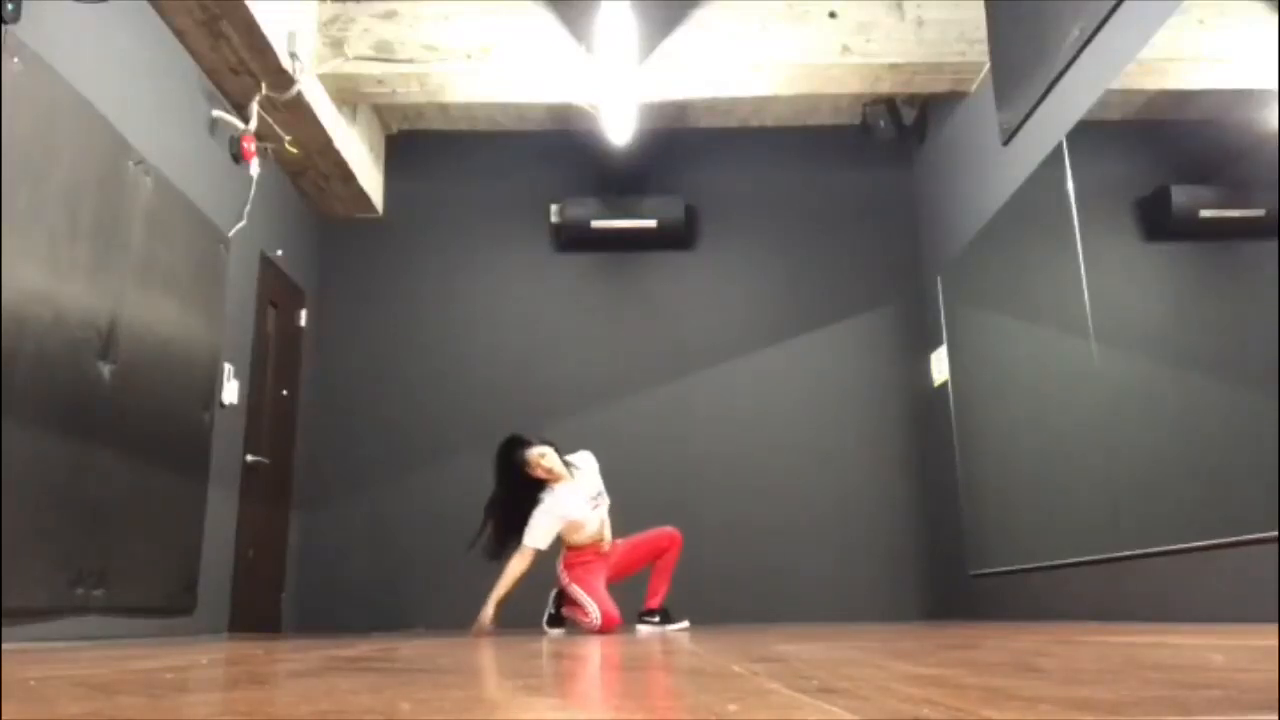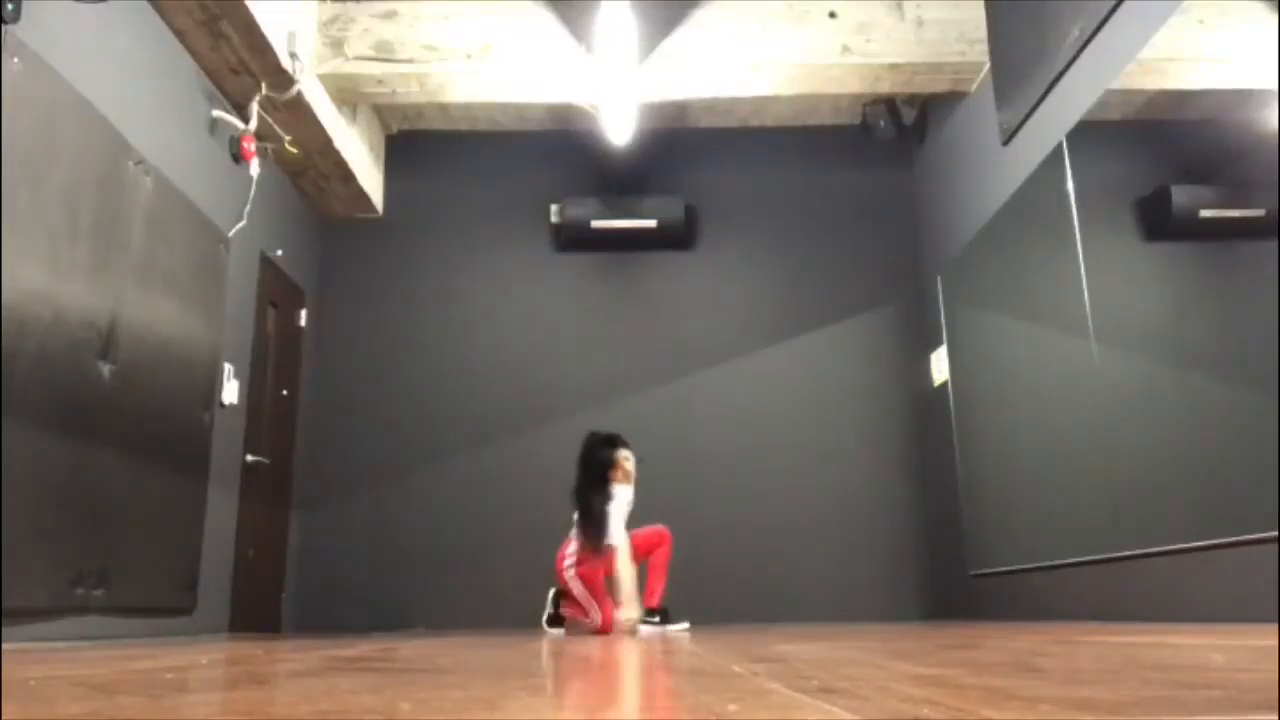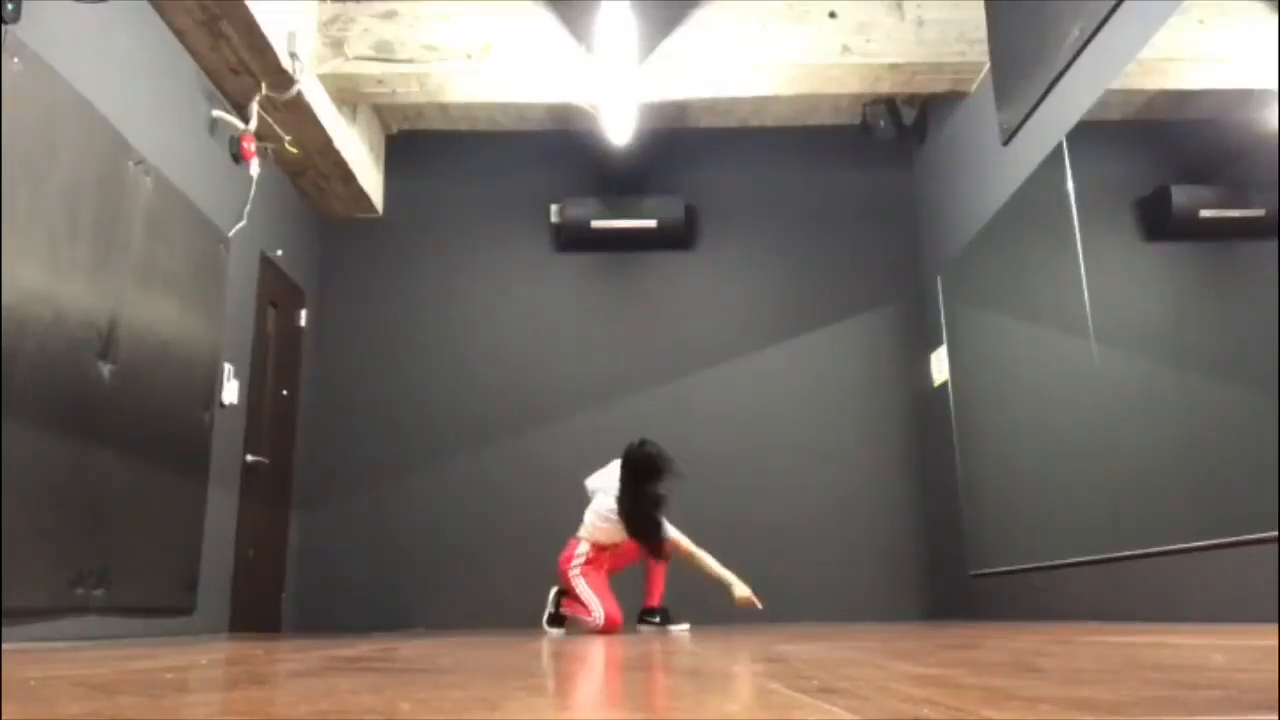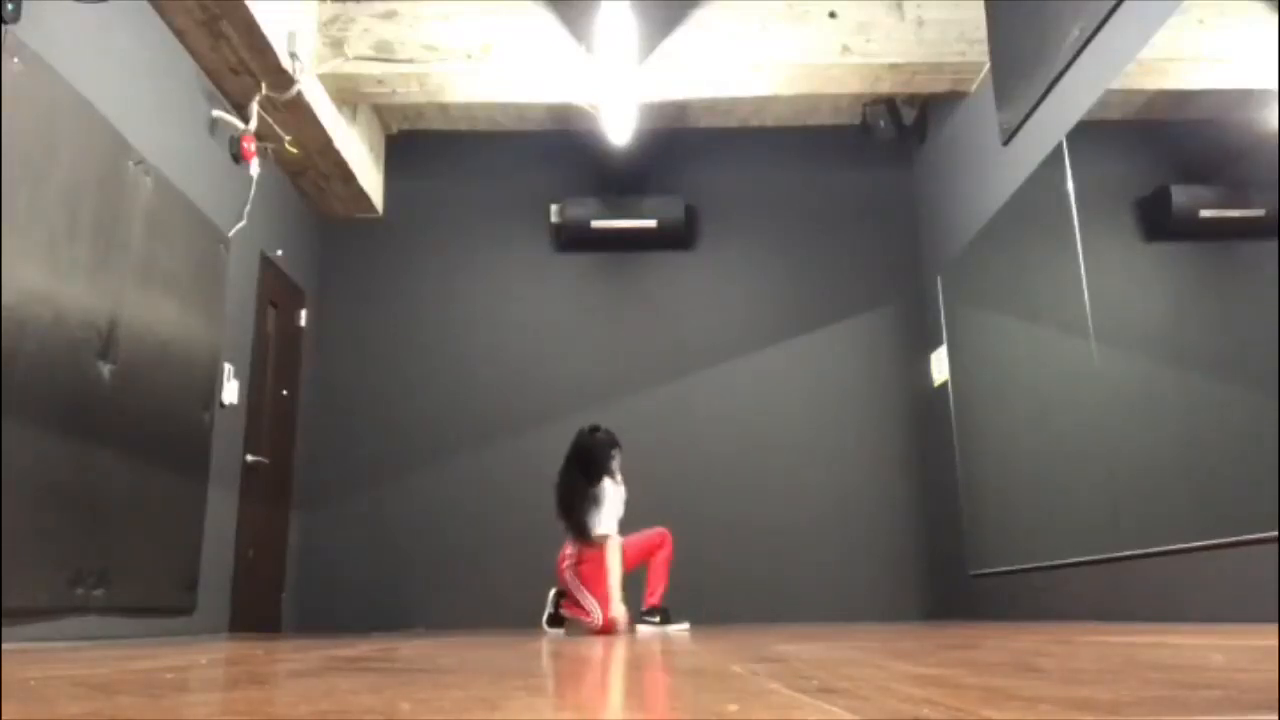
dt=0.5s
person 1, frame 1
left shoulder: (585, 461)
right shoulder: (549, 507)
right elbow: (523, 556)
left wrist: (606, 526)
right wrist: (490, 604)
left hip: (608, 551)
right hip: (581, 564)
left knee: (669, 537)
right knee: (608, 621)
left ankle: (651, 614)
right ankle: (563, 606)
person 1, frame 2
left shoulder: (624, 476)
right shoulder: (609, 502)
right elbow: (621, 552)
right wrist: (628, 604)
left hip: (603, 551)
right hip: (578, 561)
left knee: (660, 535)
right knee: (608, 622)
left ankle: (651, 613)
right ankle: (561, 603)
person 1, frame 3
left shoulder: (618, 468)
right shoulder: (642, 507)
left elbow: (590, 486)
right elbow: (688, 550)
right wrist: (734, 582)
right hip: (581, 561)
left knee: (660, 541)
right knee: (612, 622)
left ankle: (651, 613)
right ankle: (563, 603)
person 1, frame 4
right shoulder: (604, 493)
right elbow: (611, 548)
right wrist: (616, 601)
left hip: (600, 551)
right hip: (581, 561)
left knee: (661, 537)
right knee: (609, 623)
left ankle: (651, 614)
right ankle: (562, 604)
